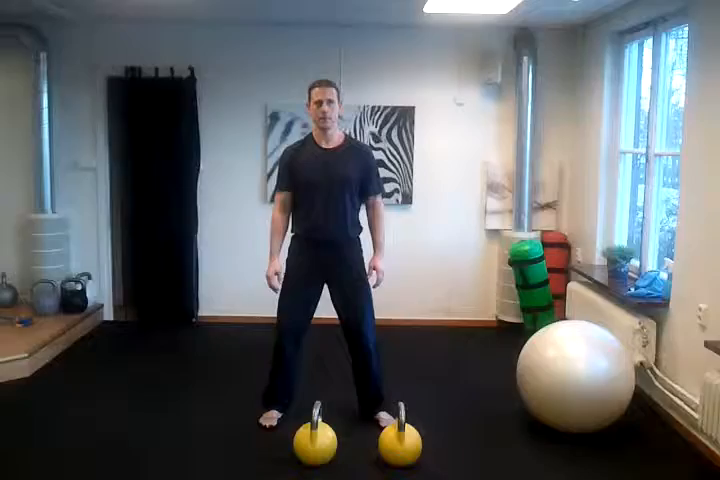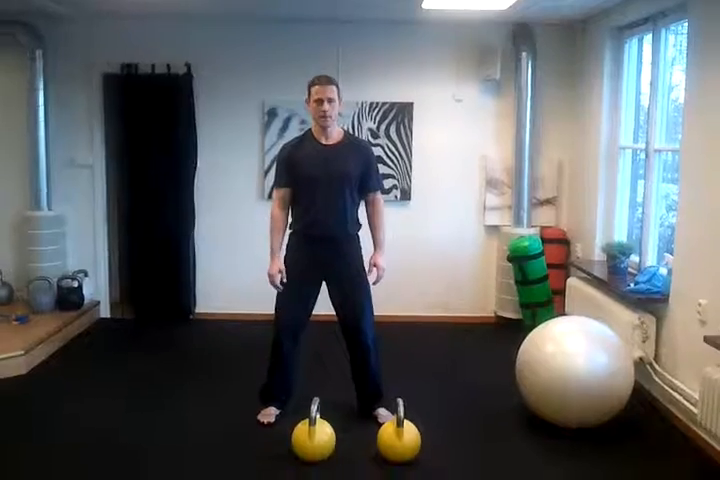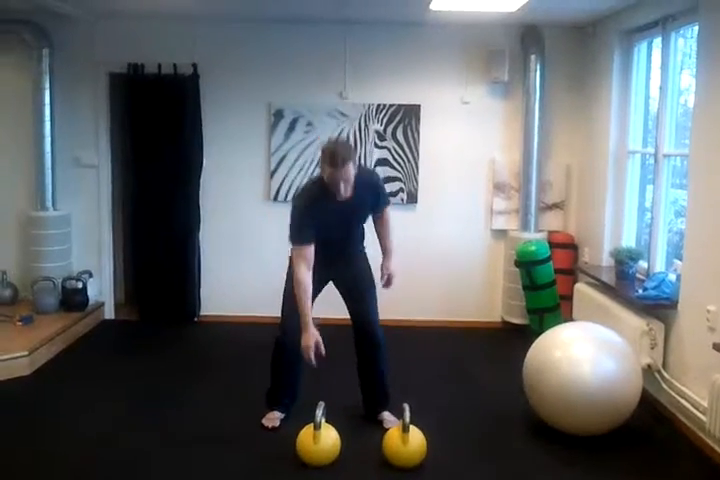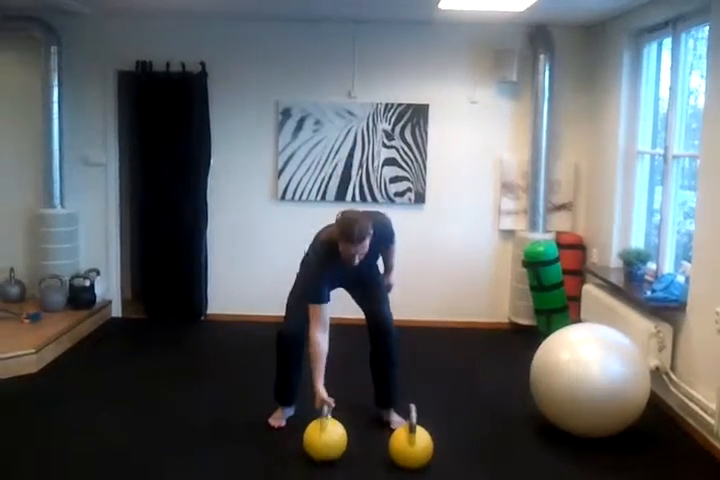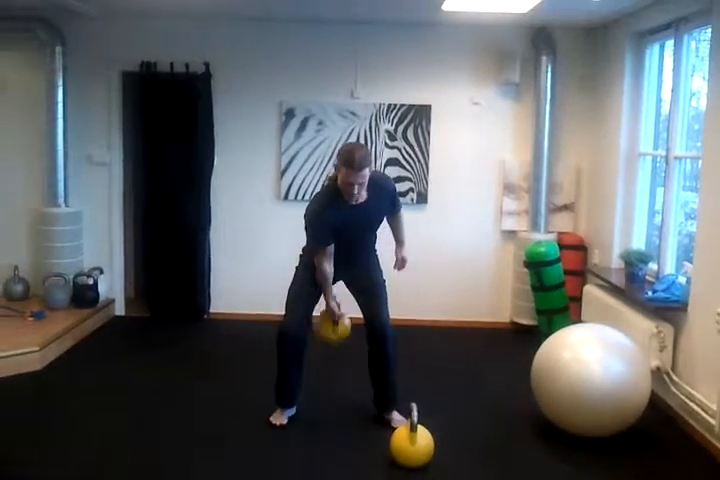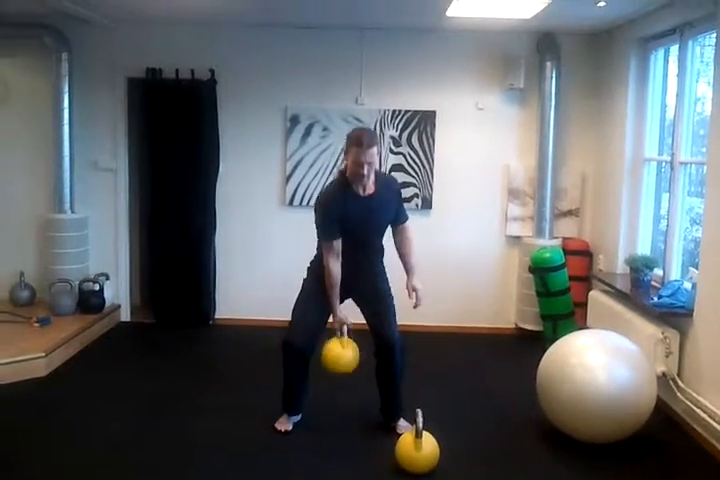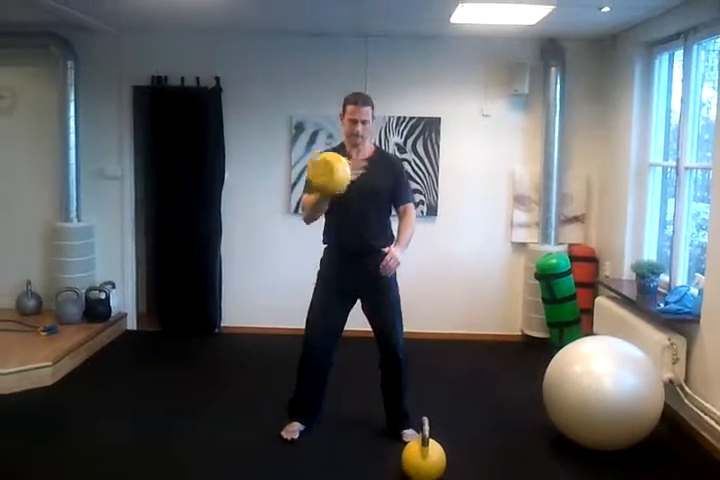
dt=0.5s
person 1, frame 1
left shoulder: (361, 155)
right shoulder: (294, 156)
left elbow: (374, 205)
right elbow: (281, 209)
left wrist: (378, 253)
right wrist: (274, 257)
left hip: (347, 253)
right hip: (304, 253)
left knee: (361, 331)
right knee: (289, 330)
left ankle: (373, 405)
right ankle: (276, 403)
person 1, frame 2
left shoulder: (360, 151)
right shoulder: (292, 151)
left elbow: (374, 202)
right elbow: (280, 206)
left wrist: (379, 250)
right wrist: (275, 256)
left hip: (346, 250)
right hip: (302, 251)
left knee: (360, 328)
right knee: (287, 327)
left ankle: (371, 403)
right ankle: (274, 400)
person 1, frame 3
left shoulder: (371, 181)
right shoulder: (307, 198)
left elbow: (382, 212)
right elbow: (302, 265)
left wrist: (388, 256)
right wrist: (308, 326)
left hip: (352, 256)
right hip: (311, 257)
left knee: (369, 329)
right knee: (289, 333)
left ankle: (377, 407)
right ankle: (279, 406)
person 1, frame 4
left shoulder: (381, 225)
right shoulder: (320, 256)
right elbow: (319, 330)
left wrist: (389, 273)
right wrist: (318, 386)
left hip: (366, 273)
right hip: (317, 274)
left knee: (384, 328)
right knee: (290, 332)
left ankle: (386, 407)
right ankle: (285, 404)
person 1, frame 5
left shoulder: (384, 186)
right shoulder: (321, 206)
left elbow: (395, 213)
right elbow: (323, 260)
left wrist: (400, 246)
right wrist: (329, 300)
left hip: (363, 259)
right hip: (320, 260)
left knee: (381, 328)
right knee: (291, 330)
left ankle: (387, 407)
right ankle: (286, 403)
person 1, frame 6
left shoulder: (391, 187)
right shoulder: (330, 198)
left elbow: (401, 230)
right elbow: (332, 256)
left wrist: (411, 275)
right wrist: (335, 306)
left hip: (371, 271)
right hip: (328, 271)
left knee: (389, 341)
right knee: (296, 341)
left ankle: (393, 415)
right ankle: (292, 410)
person 1, frame 7
left shoulder: (390, 164)
left elbow: (408, 212)
right elbow: (308, 214)
left wrist: (398, 247)
left hip: (377, 264)
right hip: (337, 263)
left knee: (393, 345)
right knee: (317, 343)
left ankle: (399, 422)
right ankle: (301, 416)
